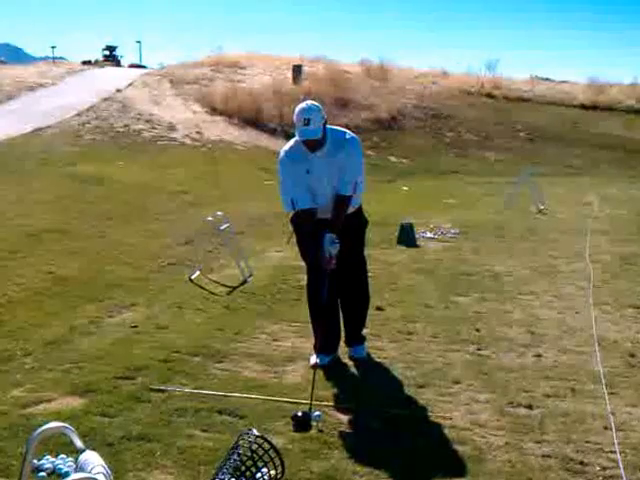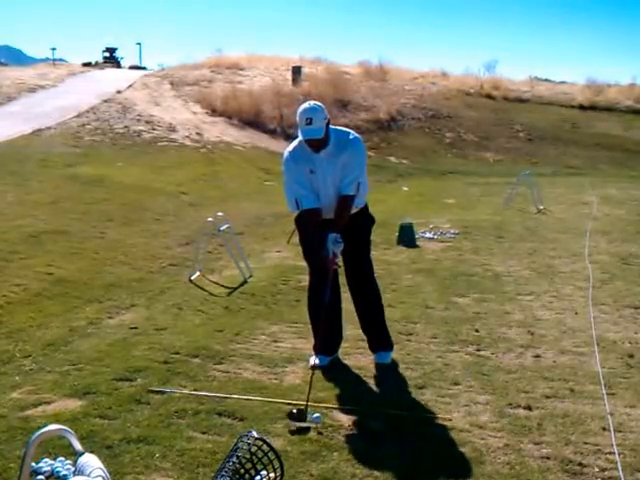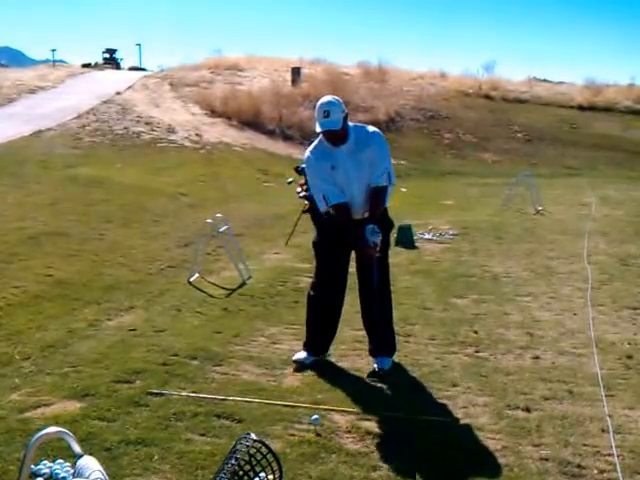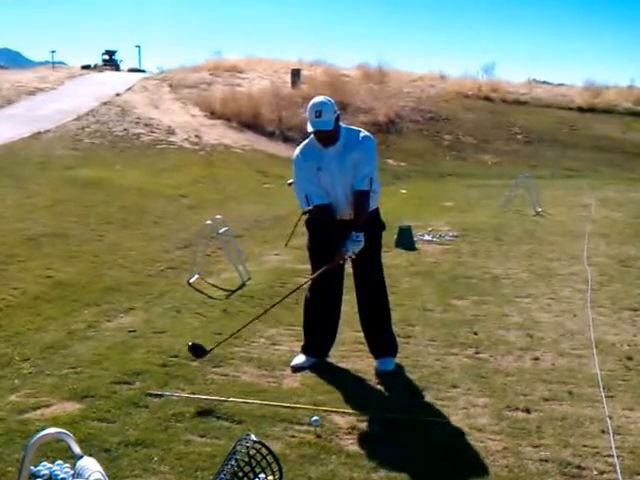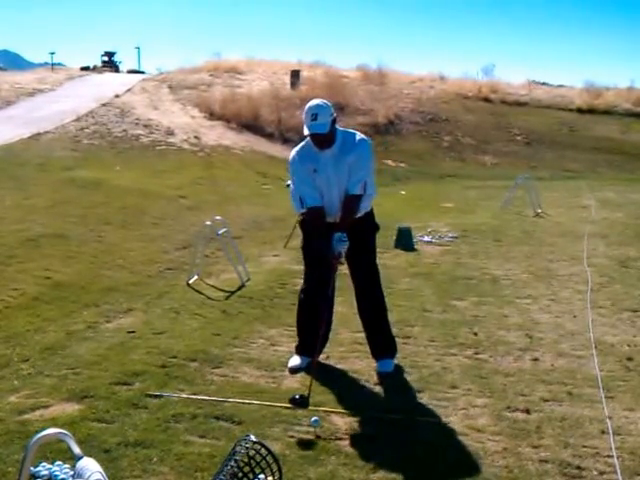
dt=0.7s
person 1, frame 1
left shoulder: (349, 143)
right shoulder: (288, 157)
left elbow: (345, 194)
right elbow: (302, 206)
left wrist: (333, 234)
right wrist: (319, 244)
left hip: (348, 219)
right hip: (310, 222)
left knee: (353, 280)
right knee: (319, 283)
left ankle: (355, 338)
right ankle: (325, 346)
person 1, frame 2
left shoulder: (352, 143)
right shoulder: (292, 157)
left elbow: (348, 193)
right elbow: (306, 206)
left wrist: (336, 234)
right wrist: (322, 243)
left hip: (353, 218)
right hip: (315, 222)
left knee: (362, 280)
right knee: (320, 284)
left ankle: (381, 344)
right ankle: (325, 348)
person 1, frame 3
left shoulder: (373, 139)
right shoulder: (314, 156)
left elbow: (380, 185)
right elbow: (335, 202)
left wrist: (373, 226)
right wrist: (358, 238)
left hip: (372, 220)
right hip: (334, 225)
left knee: (376, 286)
right knee: (325, 285)
left ankle: (382, 350)
right ankle: (315, 346)
person 1, frame 4
left shoulder: (363, 142)
right shoulder: (303, 155)
left elbow: (363, 191)
right elbow: (318, 204)
left wrist: (356, 232)
right wrist: (337, 240)
left hip: (364, 221)
right hip: (324, 225)
left knee: (371, 287)
right knee: (322, 287)
left ankle: (384, 351)
right ankle: (314, 349)
person 1, frame 5
left shoulder: (359, 145)
right shoulder: (299, 157)
left elbow: (354, 196)
right elbow: (311, 206)
left wrist: (341, 235)
right wrist: (326, 244)
left hip: (358, 223)
right hip: (318, 225)
left knee: (368, 288)
right knee: (314, 288)
left ankle: (384, 353)
right ankle: (306, 350)
